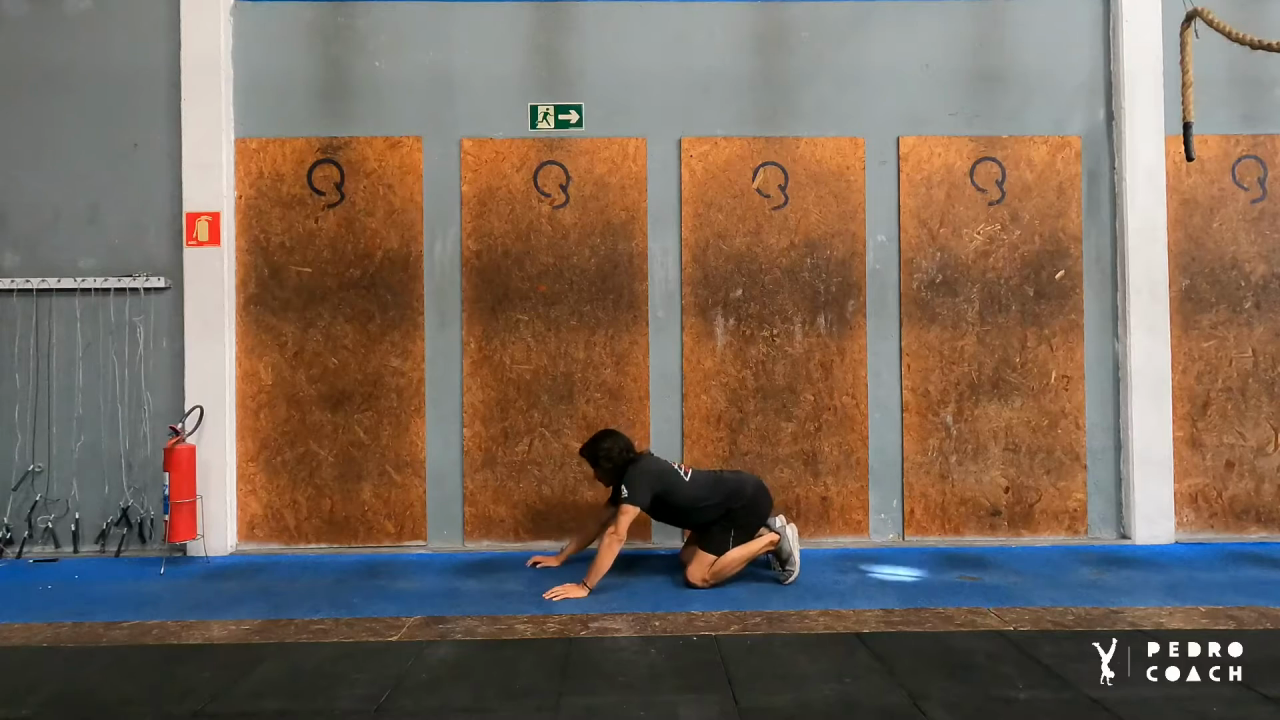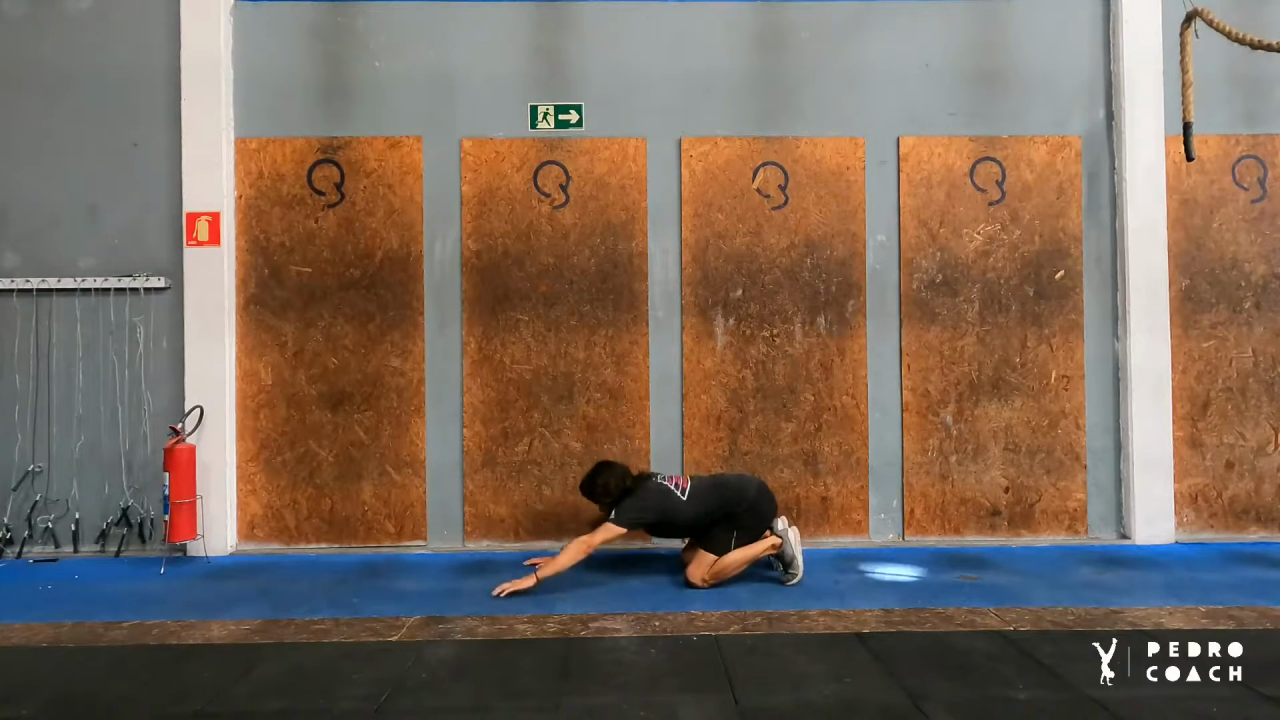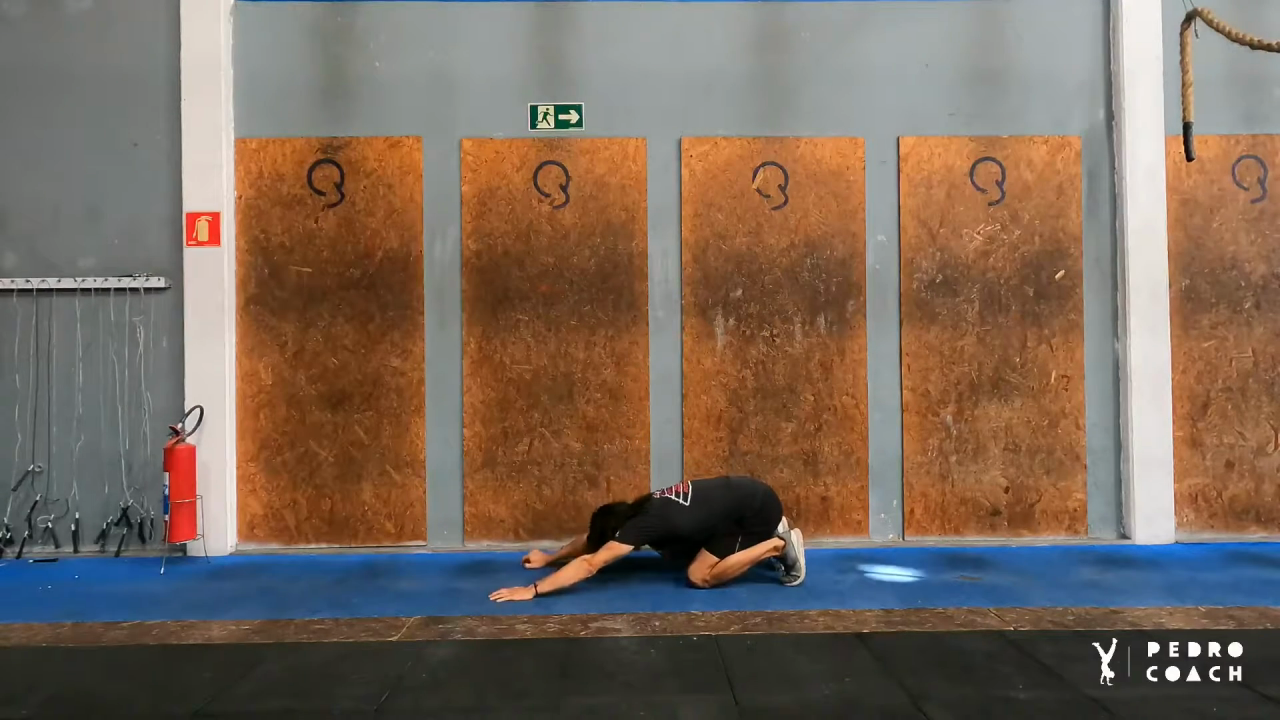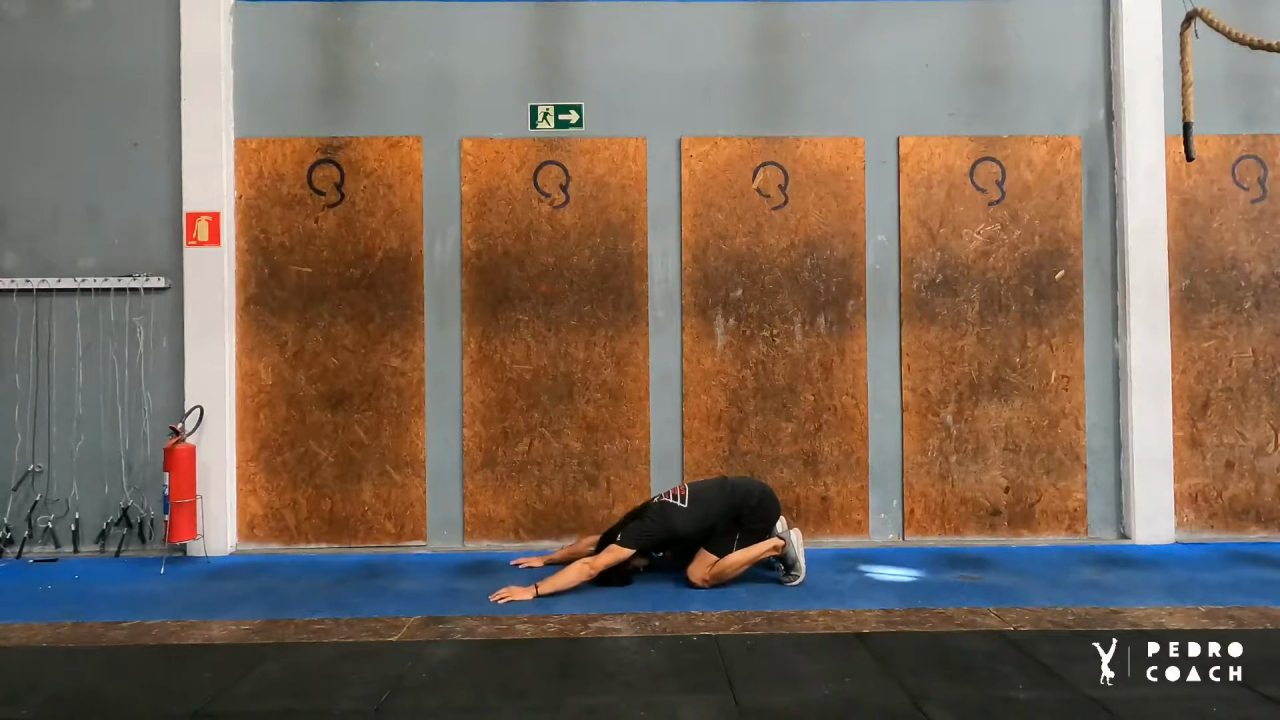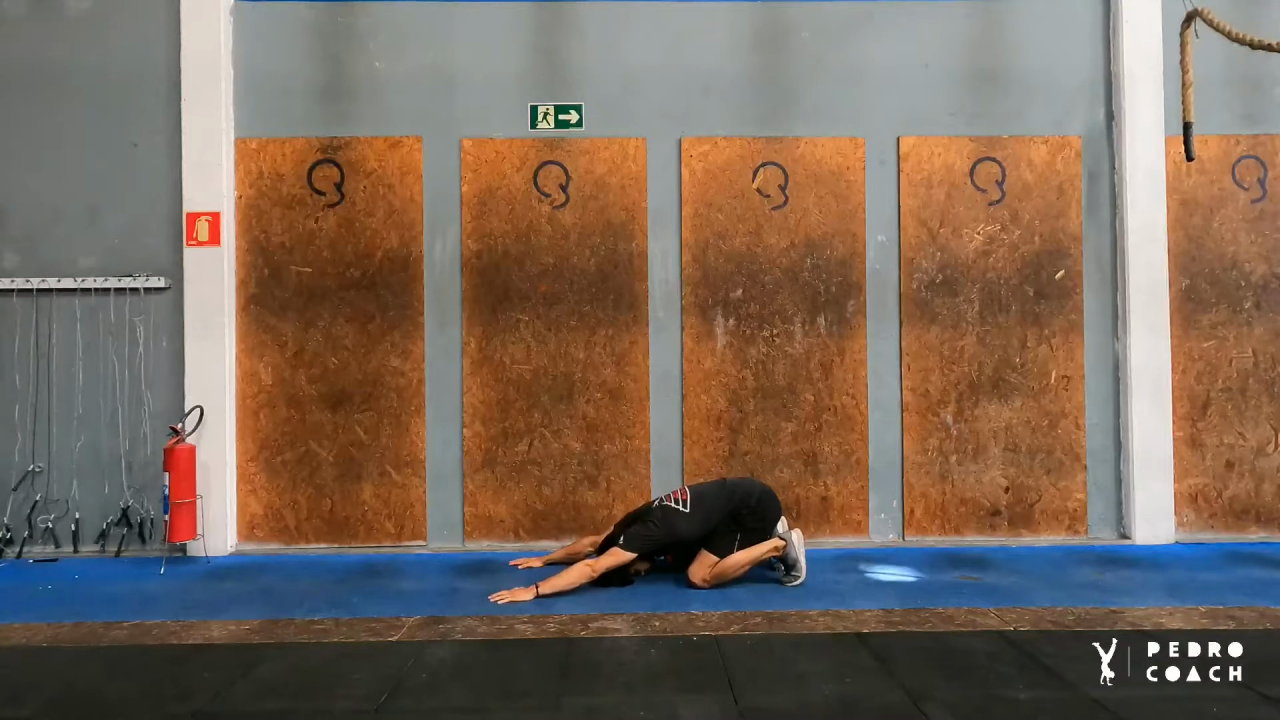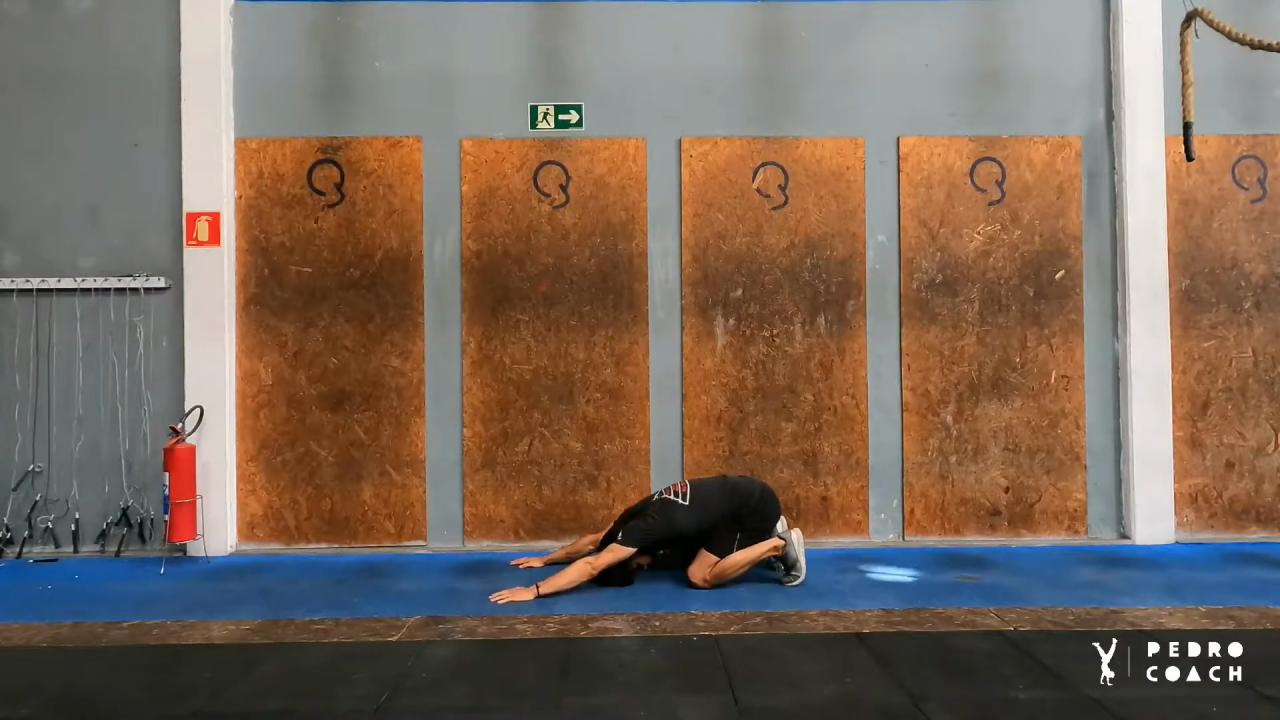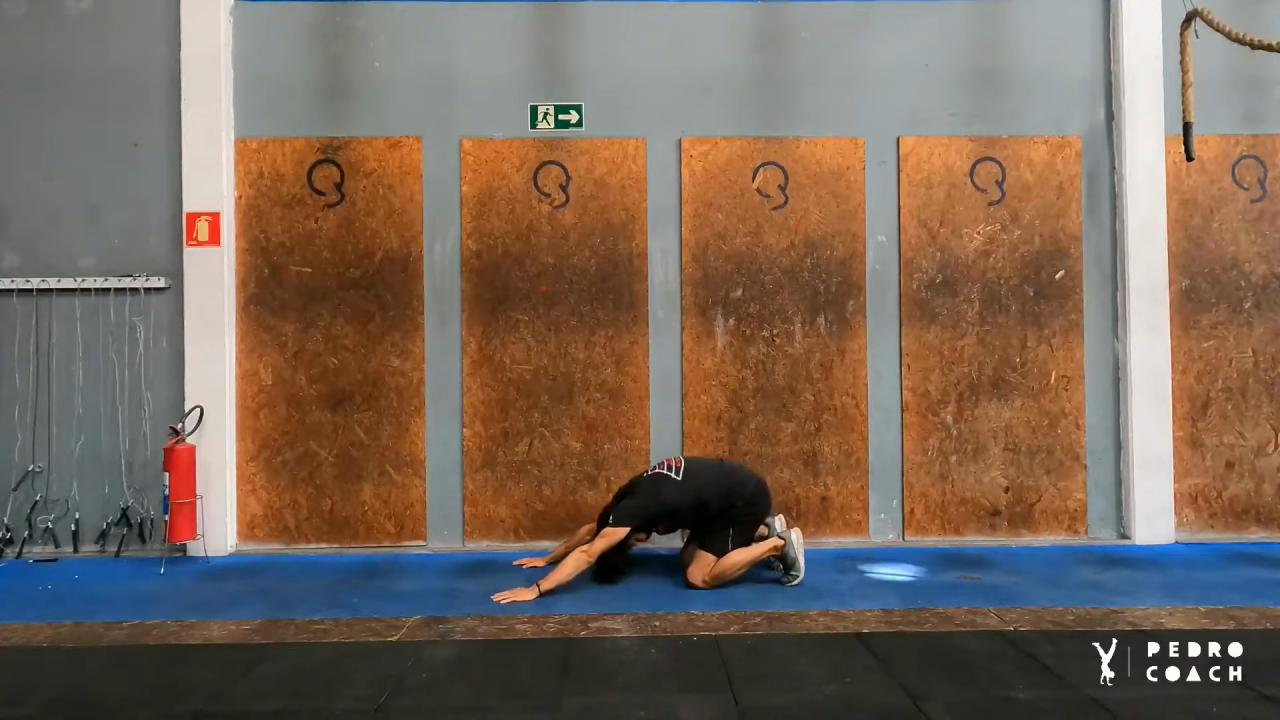
dt=0.5s
person 1, frame 1
left shoulder: (638, 476)
right shoulder: (632, 473)
left elbow: (615, 536)
right elbow: (600, 523)
left wrist: (584, 587)
right wrist: (560, 557)
left hip: (746, 500)
right hip: (735, 492)
left knee: (698, 576)
right knee: (688, 557)
left ankle: (774, 539)
right ankle: (766, 528)
person 1, frame 2
left shoulder: (637, 504)
right shoulder: (640, 487)
left elbow: (587, 544)
right elbow: (593, 534)
left wrist: (533, 579)
right wrist: (554, 559)
left hip: (750, 503)
right hip: (743, 493)
left knee: (698, 576)
right knee: (690, 556)
left ankle: (775, 543)
right ankle: (768, 530)
person 1, frame 3
left shoulder: (643, 525)
right shoulder: (641, 511)
left elbow: (590, 564)
right elbow: (592, 538)
left wrist: (532, 590)
right wrist: (549, 558)
left hip: (756, 507)
right hip: (746, 495)
left knee: (700, 576)
right knee: (691, 557)
left ankle: (779, 545)
right ankle: (771, 534)
person 1, frame 4
left shoulder: (644, 530)
right shoulder: (640, 519)
left elbow: (590, 566)
right elbow: (592, 543)
left wrist: (532, 590)
right wrist: (545, 559)
left hip: (753, 504)
right hip: (743, 494)
left knee: (700, 575)
right knee: (690, 556)
left ankle: (779, 545)
right ankle: (770, 533)
person 1, frame 5
left shoulder: (649, 532)
right shoulder: (640, 520)
left elbow: (592, 568)
right elbow: (592, 543)
left wrist: (534, 590)
right wrist: (543, 559)
left hip: (754, 505)
right hip: (741, 495)
left knee: (700, 575)
right knee: (696, 559)
left ankle: (780, 544)
right ankle: (770, 533)
person 1, frame 6
left shoulder: (646, 528)
right shoulder: (639, 516)
left elbow: (591, 566)
right elbow: (593, 542)
left wrist: (533, 591)
right wrist: (544, 559)
left hip: (754, 505)
right hip: (742, 494)
left knee: (701, 576)
right knee: (693, 556)
left ankle: (780, 545)
right ankle: (769, 533)
person 1, frame 7
left shoulder: (633, 508)
right shoulder: (633, 497)
left elbow: (588, 554)
right elbow: (589, 530)
left wrist: (536, 590)
right wrist: (548, 559)
left hip: (745, 498)
right hip: (730, 491)
left knee: (699, 576)
right knee: (689, 558)
left ankle: (779, 544)
right ankle: (766, 529)
